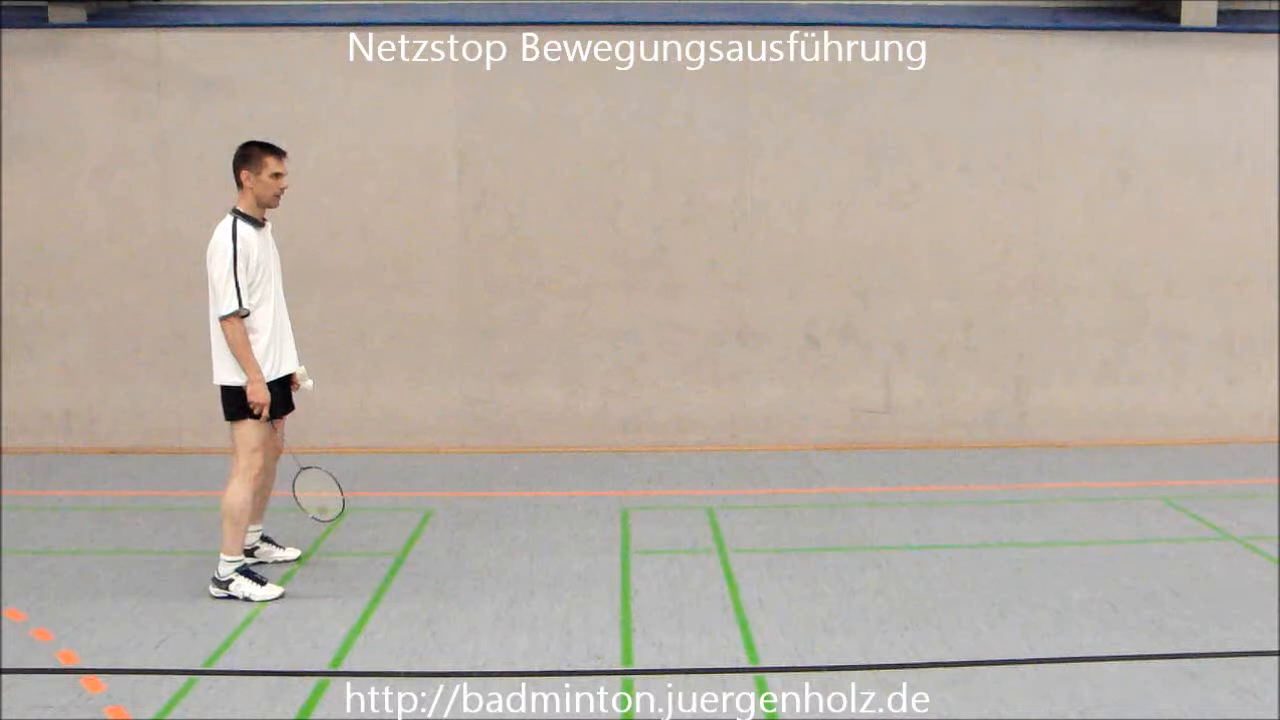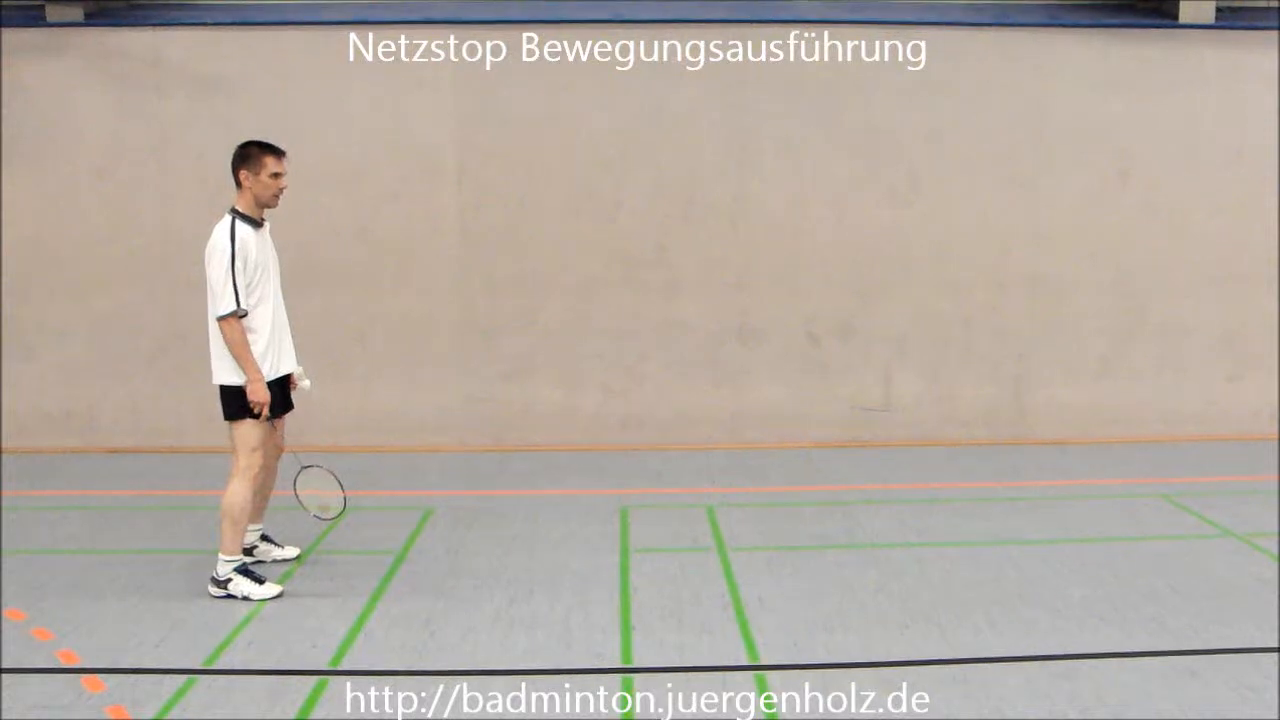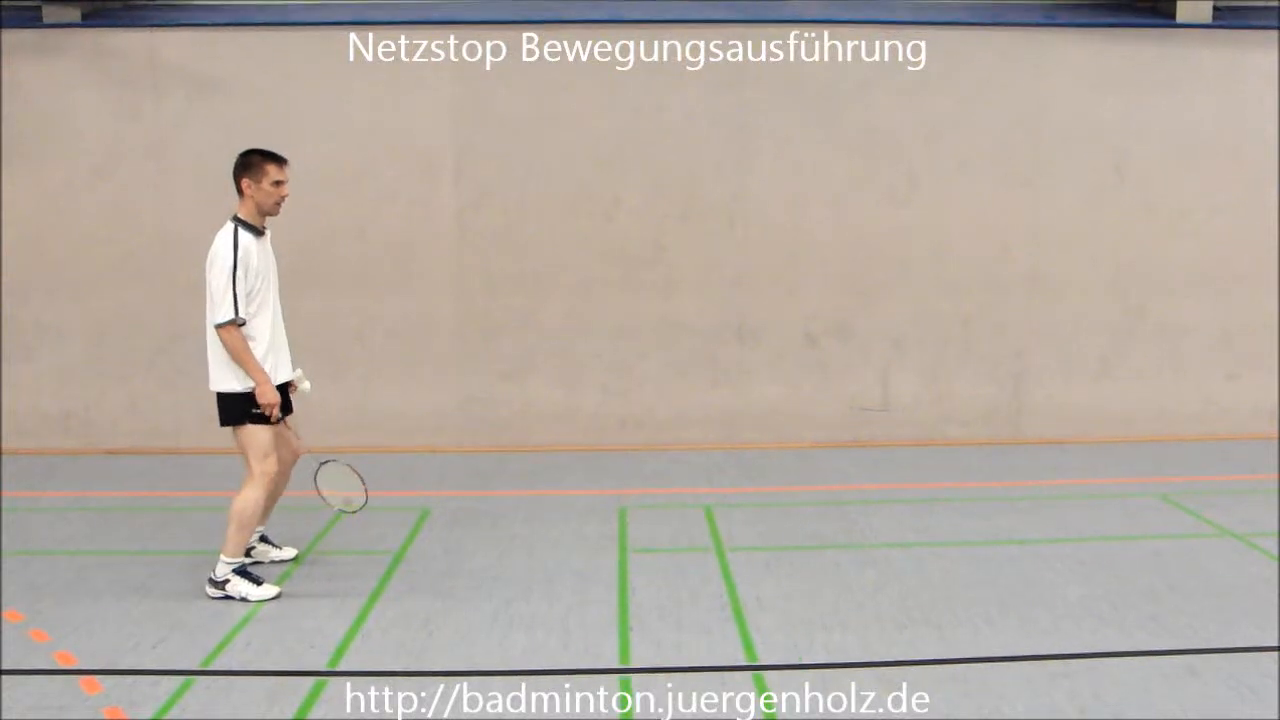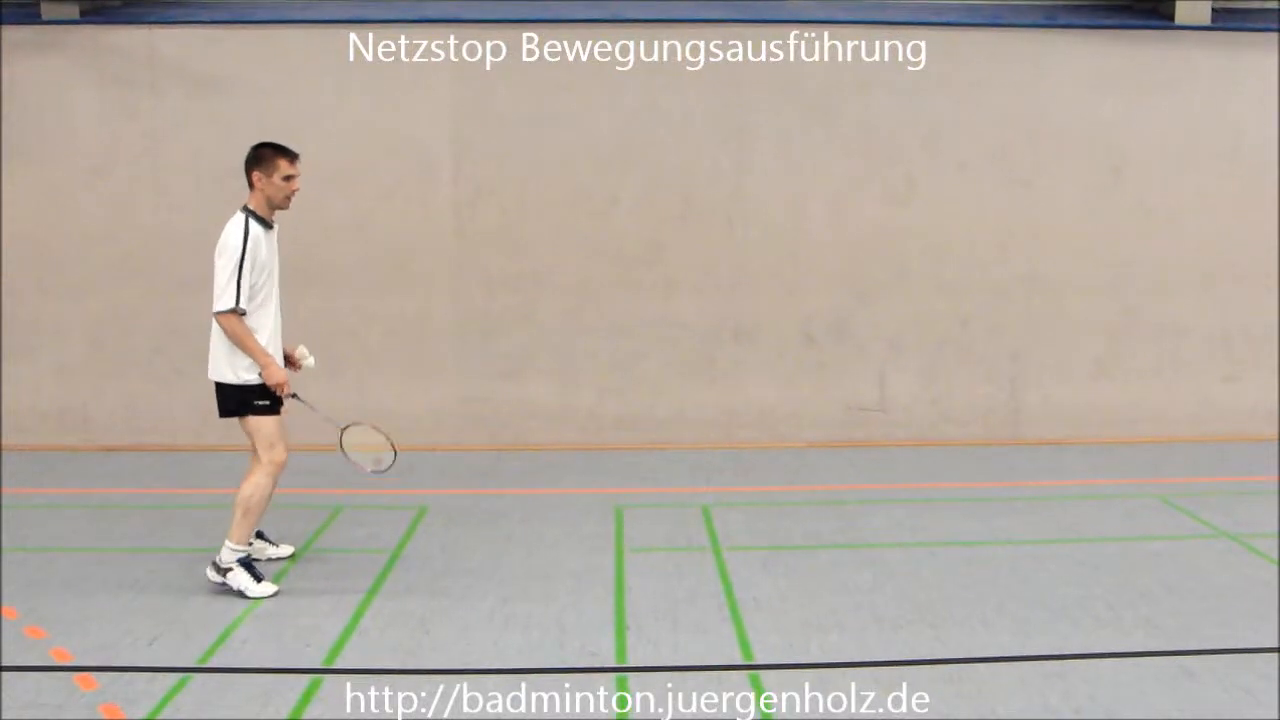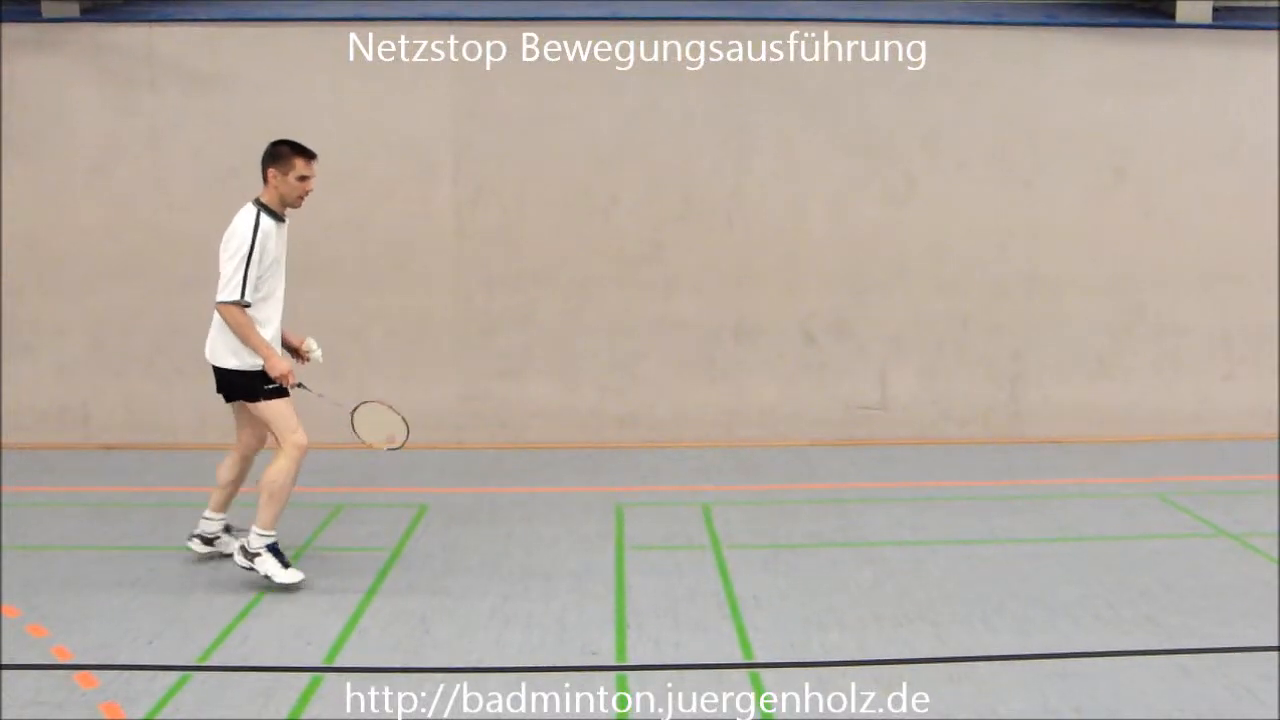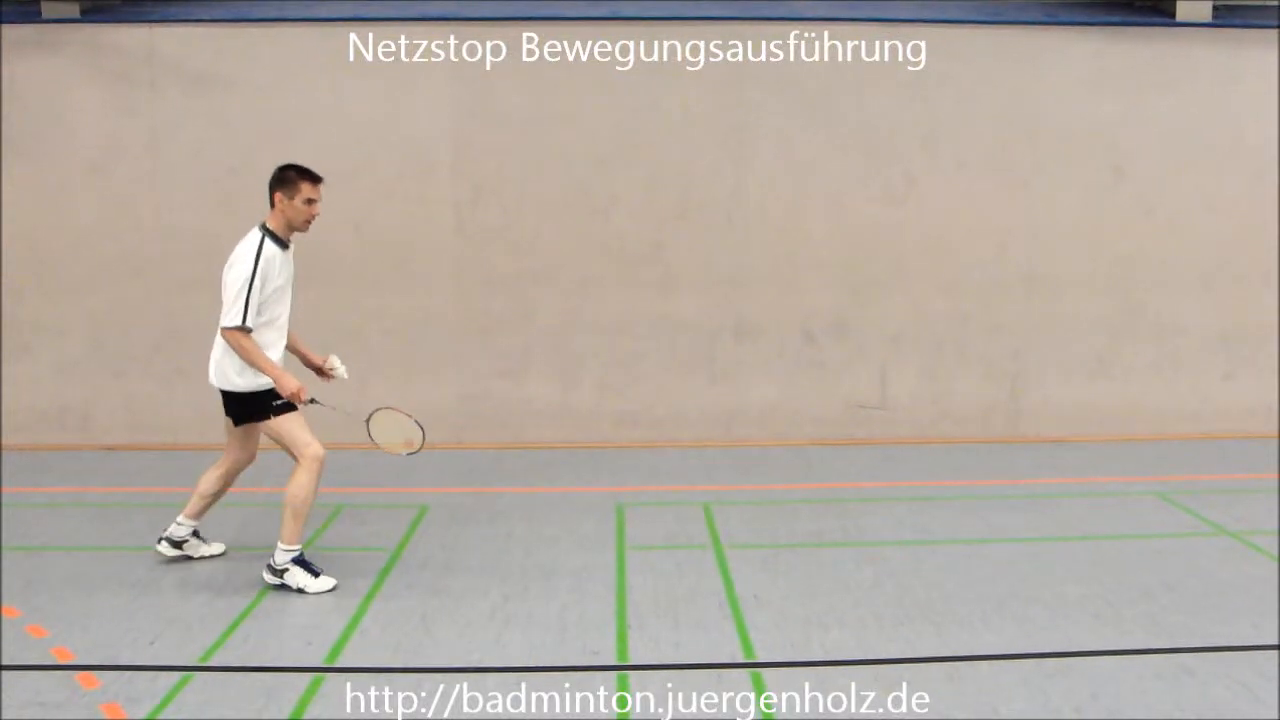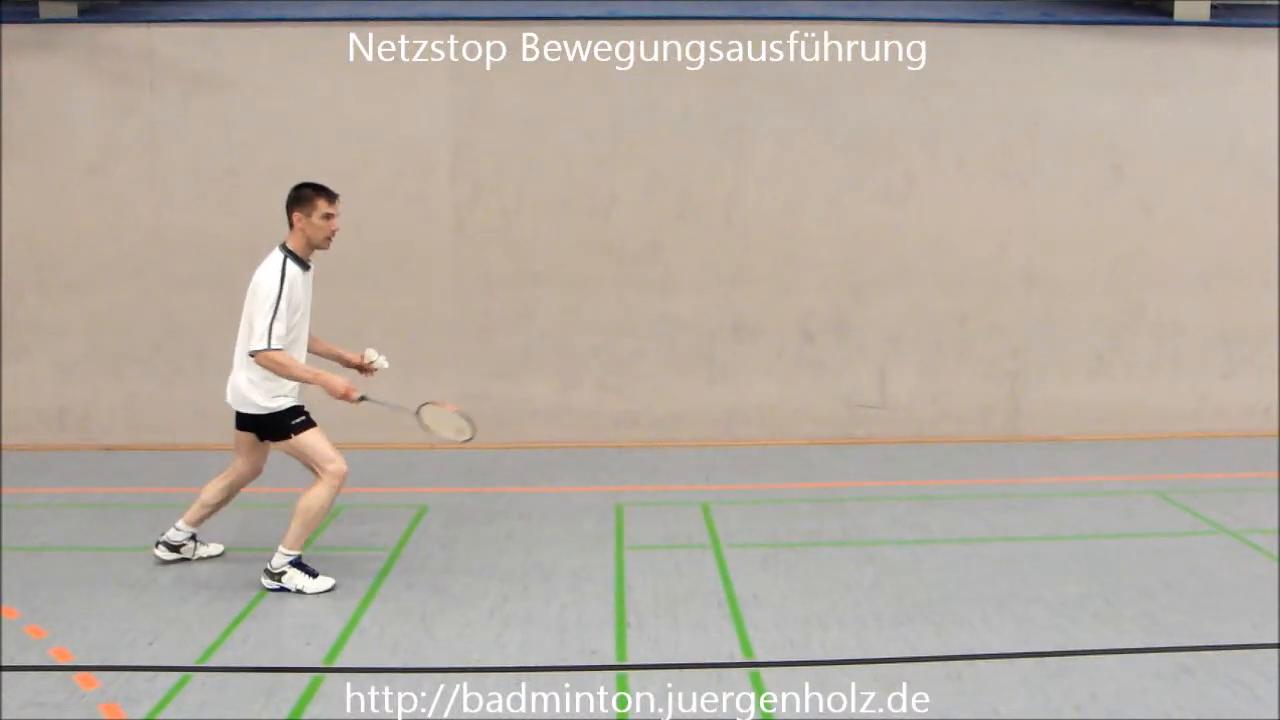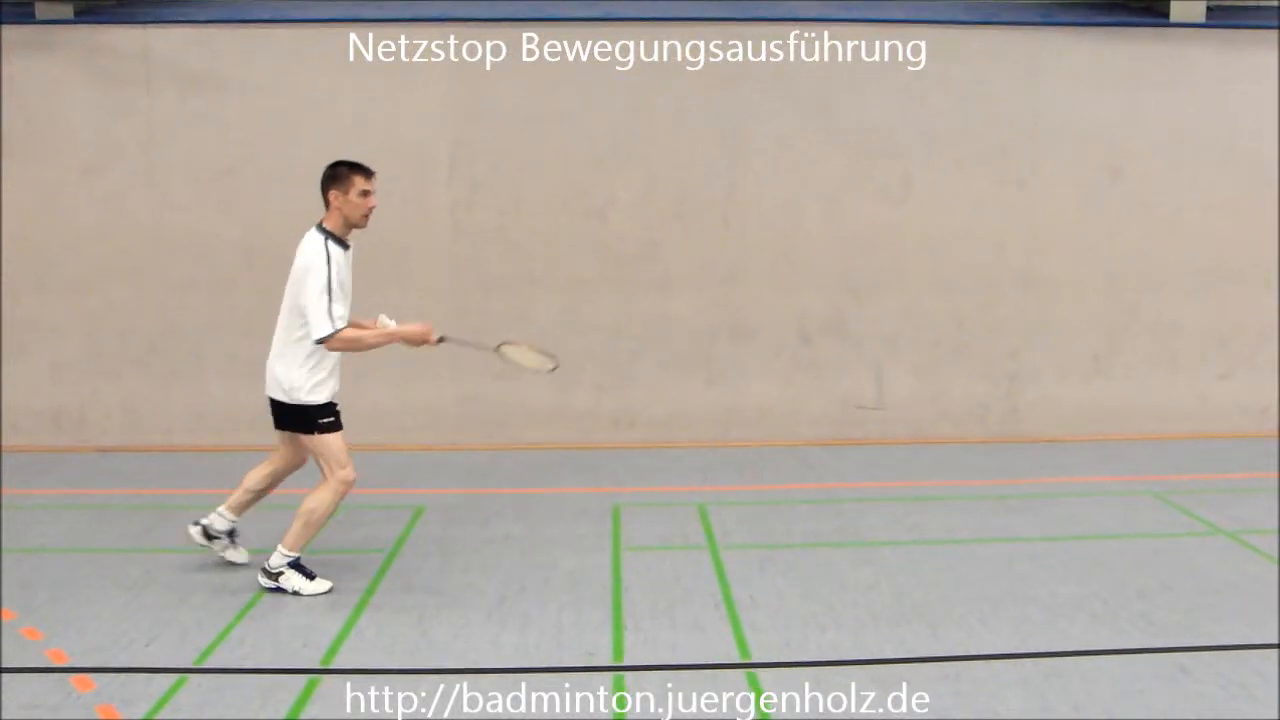
dt=0.5s
person 1, frame 1
left shoulder: (262, 231)
right shoulder: (232, 237)
right elbow: (229, 317)
left wrist: (285, 364)
right wrist: (254, 378)
left hip: (272, 370)
right hip: (248, 378)
left knee: (270, 455)
right knee: (249, 466)
left ankle: (253, 539)
right ankle: (228, 572)
person 1, frame 2
left shoulder: (260, 230)
right shoulder: (230, 237)
right elbow: (227, 317)
left wrist: (283, 365)
right wrist: (253, 377)
left hip: (272, 370)
right hip: (247, 378)
left knee: (271, 453)
right knee: (248, 466)
left ankle: (252, 539)
right ankle: (227, 571)
person 1, frame 3
left shoulder: (260, 237)
right shoulder: (232, 245)
right elbow: (225, 324)
left wrist: (279, 370)
right wrist: (260, 380)
left hip: (268, 376)
right hip: (244, 383)
left knee: (287, 454)
right knee: (264, 470)
left ankle: (252, 539)
right ankle: (226, 573)
person 1, frame 4
left shoulder: (266, 229)
right shoulder: (241, 236)
right elbow: (225, 313)
left wrist: (278, 349)
right wrist: (267, 362)
left hip: (260, 366)
right hip: (244, 372)
left knee: (268, 452)
right knee: (272, 458)
left ankle: (247, 534)
right ankle: (229, 560)
person 1, frame 5
left shoulder: (275, 223)
right shoulder: (251, 228)
right elbow: (227, 304)
left wrist: (284, 338)
right wrist: (270, 355)
left hip: (251, 357)
right hip: (244, 360)
left knee: (249, 443)
right knee: (294, 443)
left ankle: (210, 530)
right ankle: (258, 545)
person 1, frame 6
left shoulder: (281, 248)
right shoulder: (255, 255)
right elbow: (232, 329)
left wrist: (307, 356)
right wrist: (279, 375)
left hip: (250, 378)
right hip: (249, 380)
left knee: (238, 458)
right knee: (311, 455)
left ankle: (179, 534)
right ankle: (284, 562)
person 1, frame 7
left shoulder: (298, 268)
right shoulder: (278, 276)
right elbow: (264, 353)
left wrist: (341, 355)
right wrist: (325, 380)
left hip: (257, 395)
right hip: (268, 399)
left knee: (244, 470)
right knee: (333, 470)
left ankle: (177, 538)
right ankle: (281, 566)
person 1, frame 8
left shoulder: (329, 245)
right shoulder: (322, 257)
right elbow: (332, 338)
left wrist: (370, 326)
right wrist: (398, 335)
left hip: (295, 381)
right hip: (303, 387)
left knee: (288, 460)
right knee: (340, 476)
left ankle: (217, 524)
right ankle: (280, 566)
